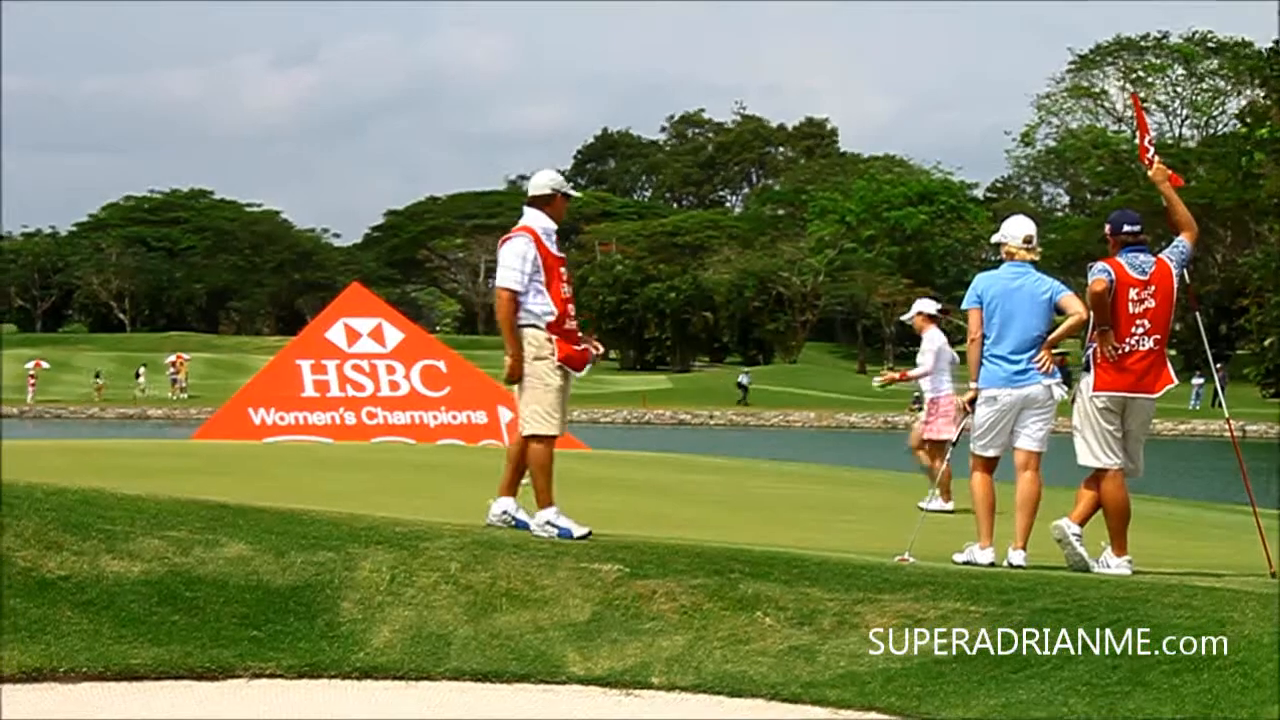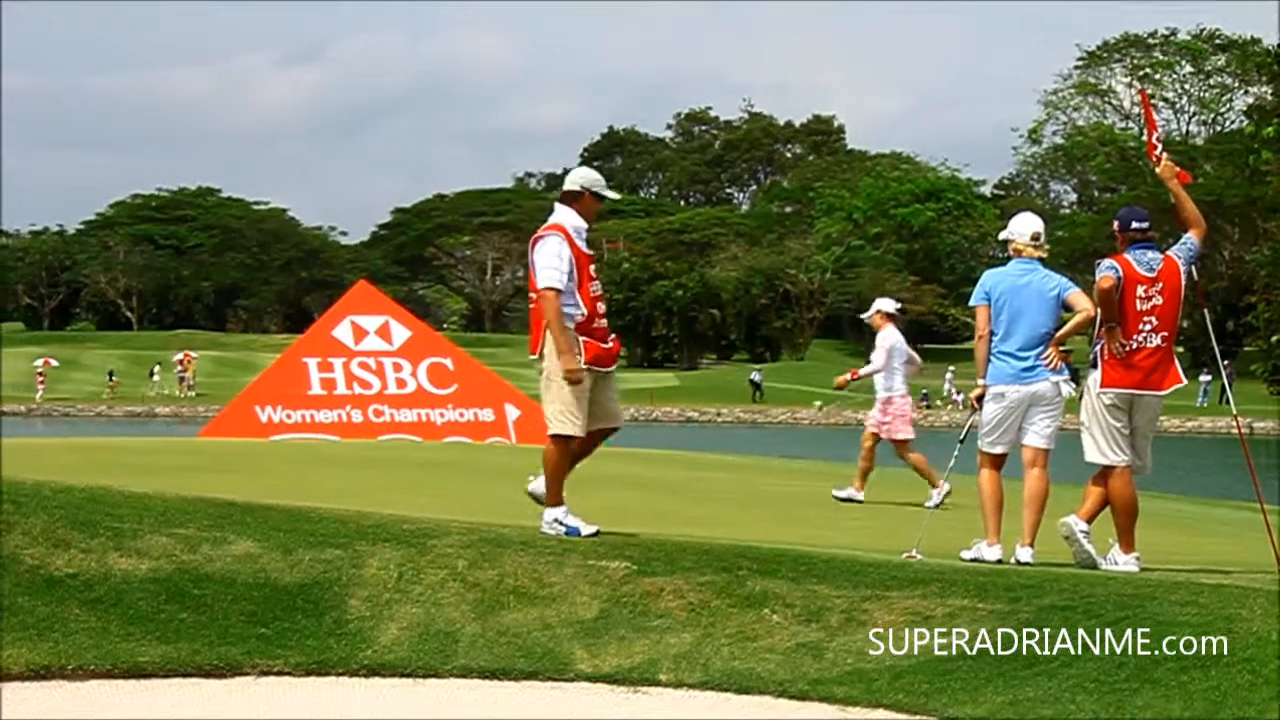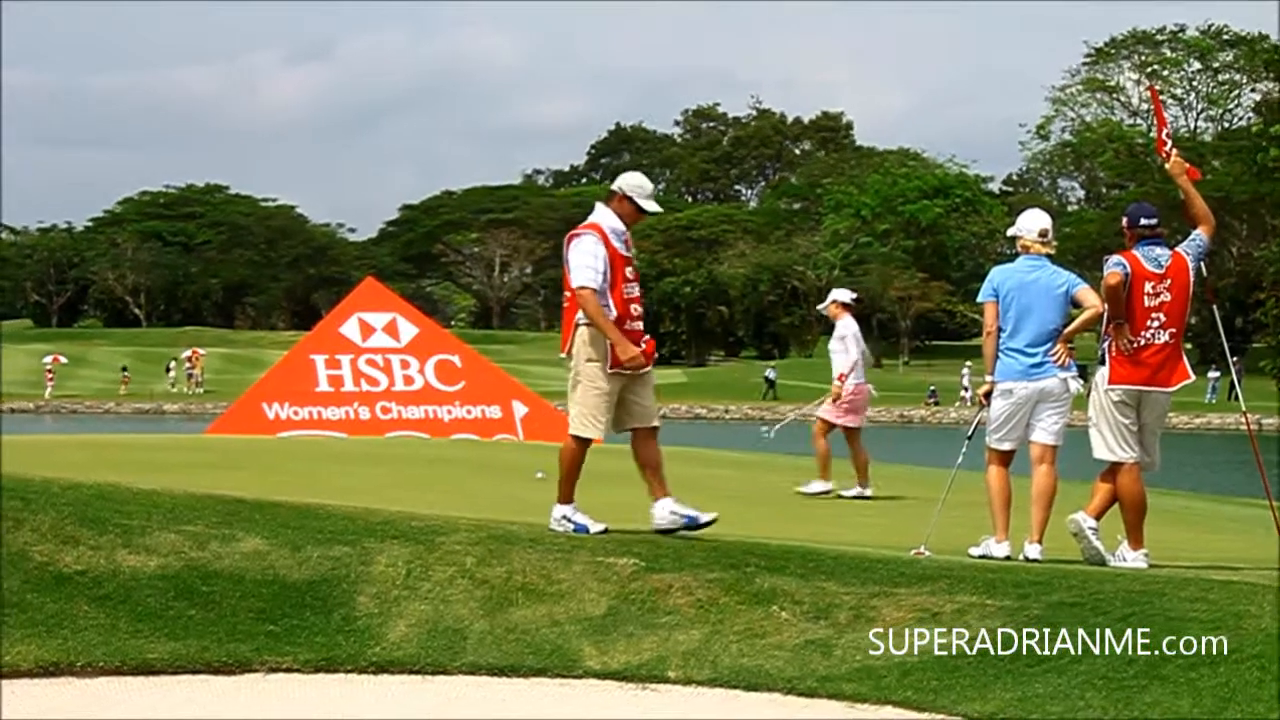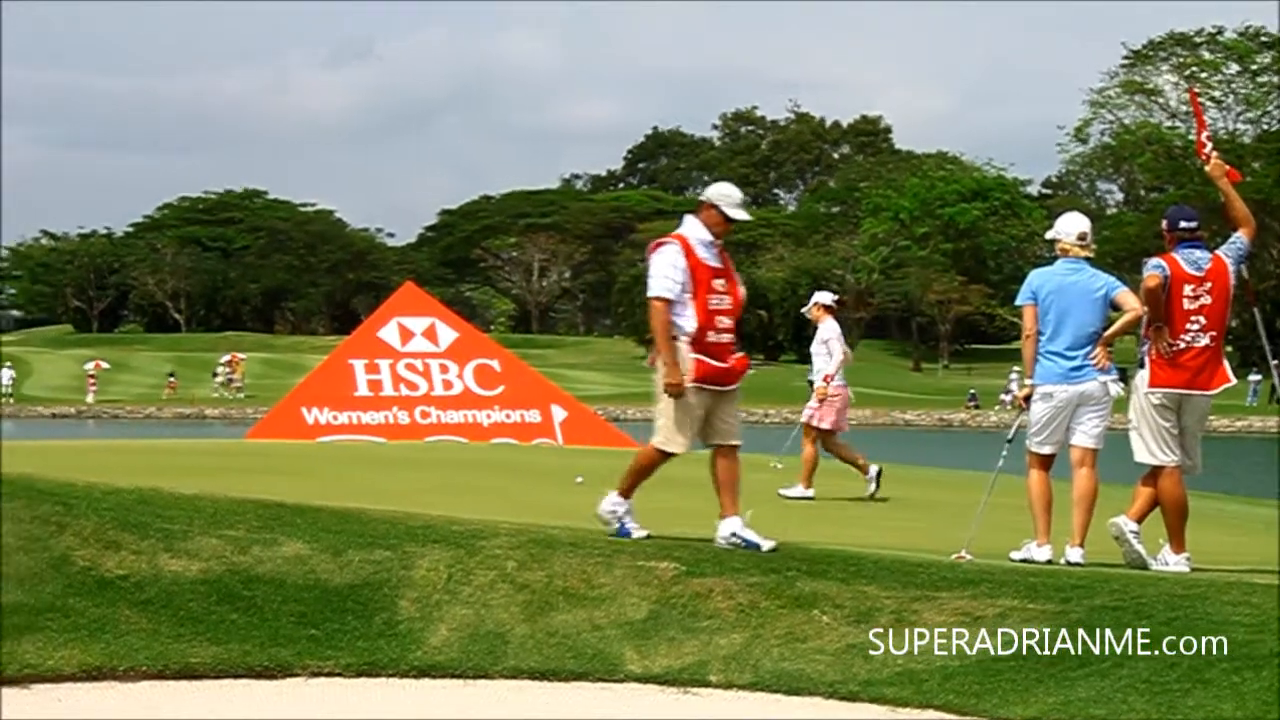
dt=0.3s
person 1, frame 1
left shoulder: (1106, 267)
right shoulder: (1167, 266)
left elbow: (1097, 289)
right elbow: (1190, 230)
left wrist: (1103, 328)
right wrist: (1164, 184)
left hip: (1105, 381)
right hip: (1146, 386)
left knee: (1110, 467)
right knee: (1116, 466)
left ankle: (1119, 556)
right ankle: (1075, 523)
person 1, frame 2
left shoulder: (1114, 265)
right shoulder: (1176, 264)
left elbow: (1105, 286)
right elbow: (1198, 228)
left wrist: (1110, 326)
right wrist: (1172, 182)
left hip: (1112, 378)
right hip: (1153, 382)
left knee: (1117, 465)
right knee: (1123, 464)
left ankle: (1126, 553)
right ankle: (1082, 520)
person 1, frame 3
left shoulder: (1123, 261)
right shoulder: (1184, 260)
left elbow: (1112, 283)
right elbow: (1207, 225)
left wrist: (1118, 322)
right wrist: (1181, 178)
left hip: (1120, 374)
right hip: (1163, 379)
left knee: (1125, 461)
right knee: (1133, 460)
left ankle: (1136, 550)
right ankle: (1091, 517)
person 1, frame 4
left shoulder: (1162, 264)
right shoulder: (1224, 263)
left elbow: (1150, 286)
right elbow: (1247, 227)
left wrist: (1157, 325)
right wrist: (1221, 180)
left hip: (1160, 377)
right hip: (1203, 381)
left knee: (1167, 465)
right knee: (1173, 463)
left ankle: (1177, 554)
right ankle: (1132, 520)
person 2, frame 1
left shoulder: (547, 239)
right shoulder: (524, 240)
right elbow: (504, 299)
left wrist: (582, 340)
right wrist: (512, 355)
left hip: (558, 348)
right hip: (537, 346)
left knee: (534, 431)
right knee: (541, 430)
left ankle: (504, 505)
right ankle: (546, 515)
person 2, frame 2
left shoulder: (576, 235)
right shoulder: (554, 238)
right elbow: (549, 299)
right wrist: (566, 353)
left hip: (590, 346)
right hip: (567, 343)
left knee: (606, 422)
right knee: (564, 429)
left ankle: (548, 483)
right ankle: (555, 513)
person 2, frame 3
left shoulder: (623, 239)
right shoulder: (590, 238)
right elbow: (585, 298)
right wrist: (621, 343)
left hip: (630, 349)
right hip: (600, 346)
left knee: (645, 427)
right knee: (583, 431)
left ankle: (664, 508)
right ankle: (563, 509)
person 2, frame 4
left shoulder: (721, 254)
right shoulder: (673, 249)
right elbow: (658, 310)
left wrist: (730, 361)
right wrist: (672, 365)
left hip: (720, 363)
right hip: (686, 360)
left knee: (726, 443)
right knee: (669, 442)
left ankle: (730, 524)
right ankle: (616, 502)
person 3, frame 1
left shoulder: (983, 282)
right shoulder: (1048, 285)
left elbow: (974, 338)
right elbow: (1080, 313)
left wrist: (973, 385)
right wrist: (1049, 343)
left hip: (996, 386)
right hip: (1038, 386)
left knee: (982, 467)
right knee: (1028, 467)
left ankle: (984, 548)
right ankle: (1018, 550)
person 3, frame 2
left shoulder: (991, 279)
right shoulder: (1056, 282)
left elbow: (982, 334)
right elbow: (1088, 310)
left wrist: (981, 381)
right wrist: (1056, 340)
left hip: (1003, 383)
right hip: (1046, 383)
left knee: (989, 463)
right knee: (1036, 464)
left ankle: (992, 545)
right ankle: (1026, 547)
person 3, frame 3
left shoulder: (999, 275)
right shoulder: (1064, 278)
left elbow: (990, 331)
right elbow: (1096, 307)
left wrist: (988, 378)
right wrist: (1065, 336)
left hip: (1011, 379)
right hip: (1054, 378)
left knee: (997, 460)
right knee: (1044, 461)
left ankle: (1000, 541)
right ankle: (1034, 544)
person 3, frame 4
left shoulder: (1038, 278)
right shoulder: (1103, 281)
left elbow: (1030, 333)
right elbow: (1136, 309)
left wrist: (1028, 381)
right wrist: (1105, 340)
left hip: (1051, 382)
right hip: (1094, 382)
left knee: (1038, 463)
right knee: (1085, 463)
left ankle: (1041, 544)
right ankle: (1076, 547)
person 4, frame 1
left shoulder: (931, 338)
right shoulder: (937, 337)
left elbow: (927, 368)
right elbow: (954, 360)
left wrist: (898, 376)
left hip: (938, 400)
right hip: (934, 400)
left knee: (937, 453)
right knee: (917, 445)
left ankle: (945, 500)
right ankle: (938, 491)
person 4, frame 2
left shoulder: (886, 336)
right shoulder: (896, 337)
left elbow: (879, 365)
right elbow: (916, 361)
left wrist: (850, 377)
left hip: (892, 400)
right hip: (887, 400)
left knee: (905, 451)
right knee: (867, 444)
left ankle: (938, 486)
right ankle: (856, 489)
person 4, frame 3
left shoulder: (845, 325)
right shoulder: (848, 325)
left elbow: (854, 356)
right elbow: (865, 353)
left wrist: (839, 381)
left hip: (848, 390)
right hip: (855, 388)
left knee: (819, 432)
right knee: (853, 441)
left ankle: (824, 480)
right ankle: (863, 486)
person 4, frame 4
left shoulder: (827, 328)
right shoulder: (829, 328)
left elbow: (839, 356)
right elbow: (846, 354)
left wrist: (825, 382)
left hip: (829, 392)
right hip: (831, 392)
left knee: (809, 438)
right knee: (829, 443)
left ankle: (805, 487)
right ankle: (868, 470)
